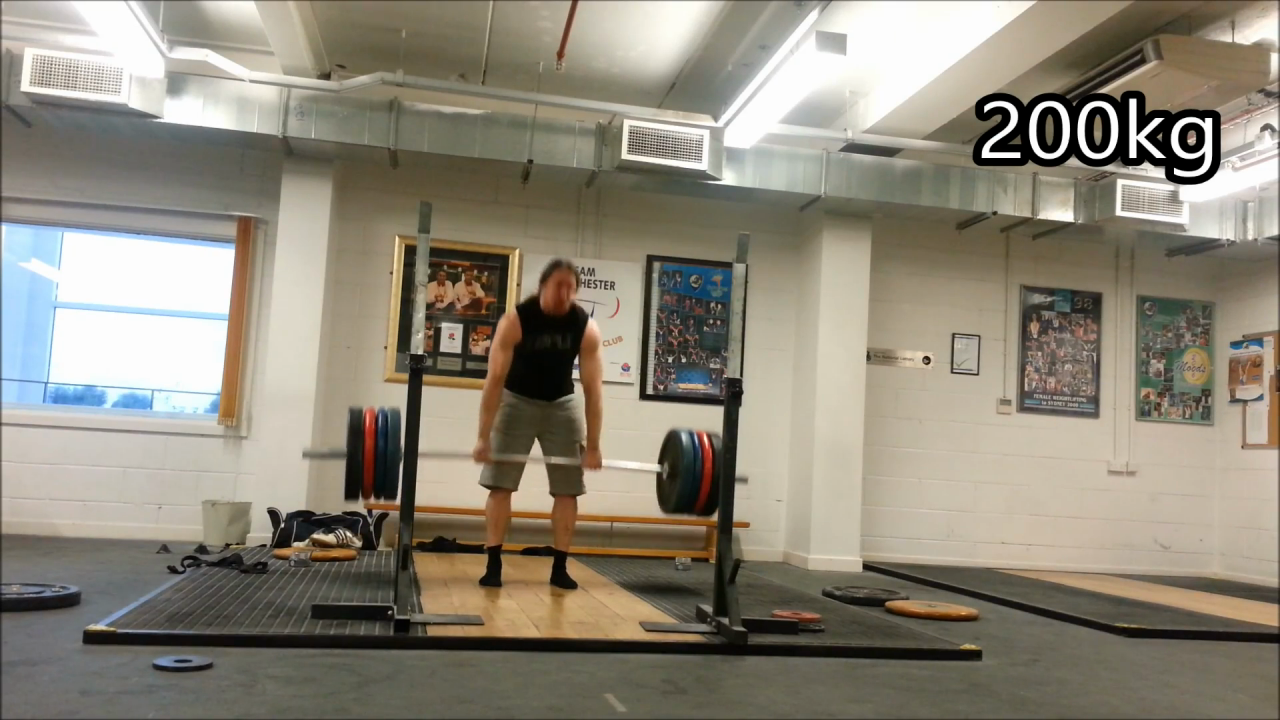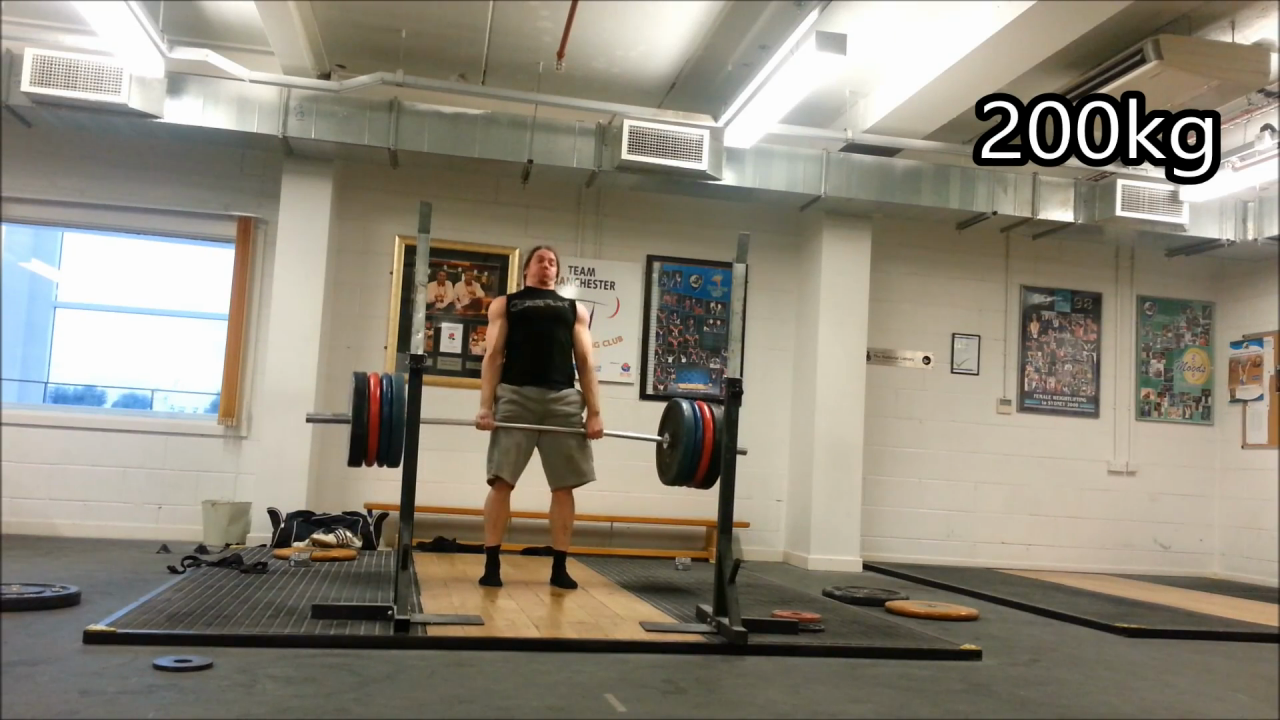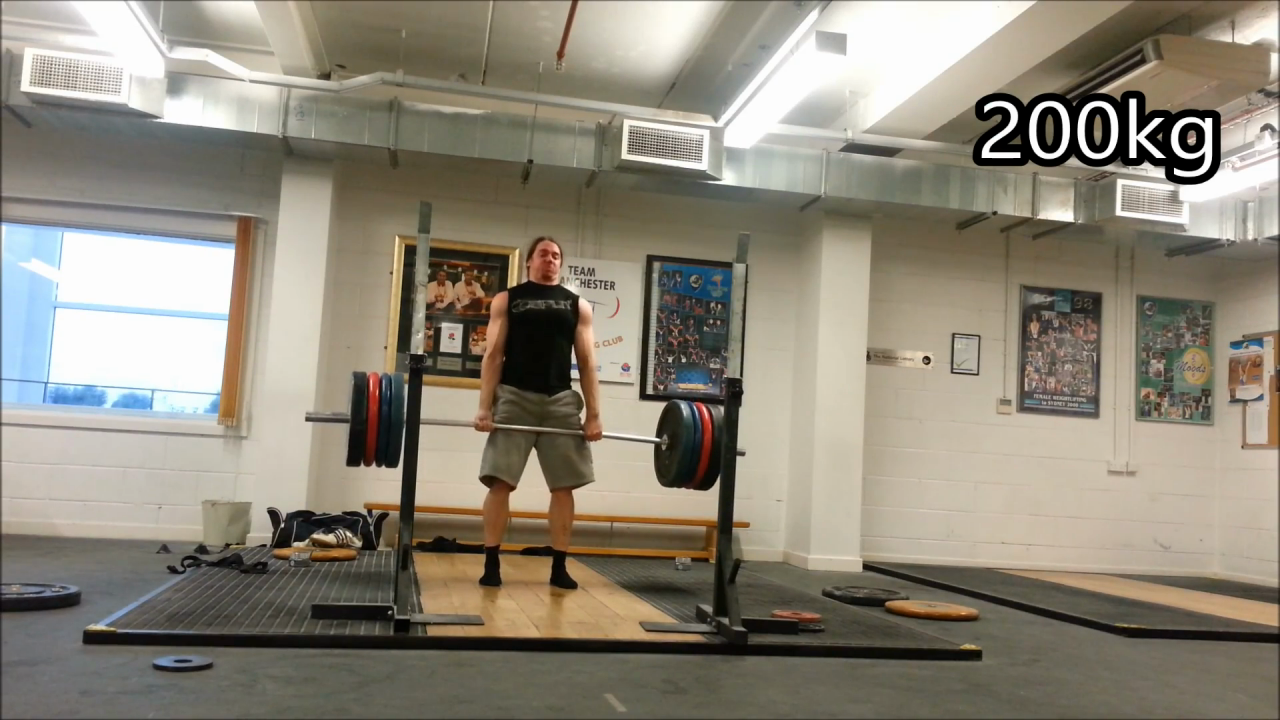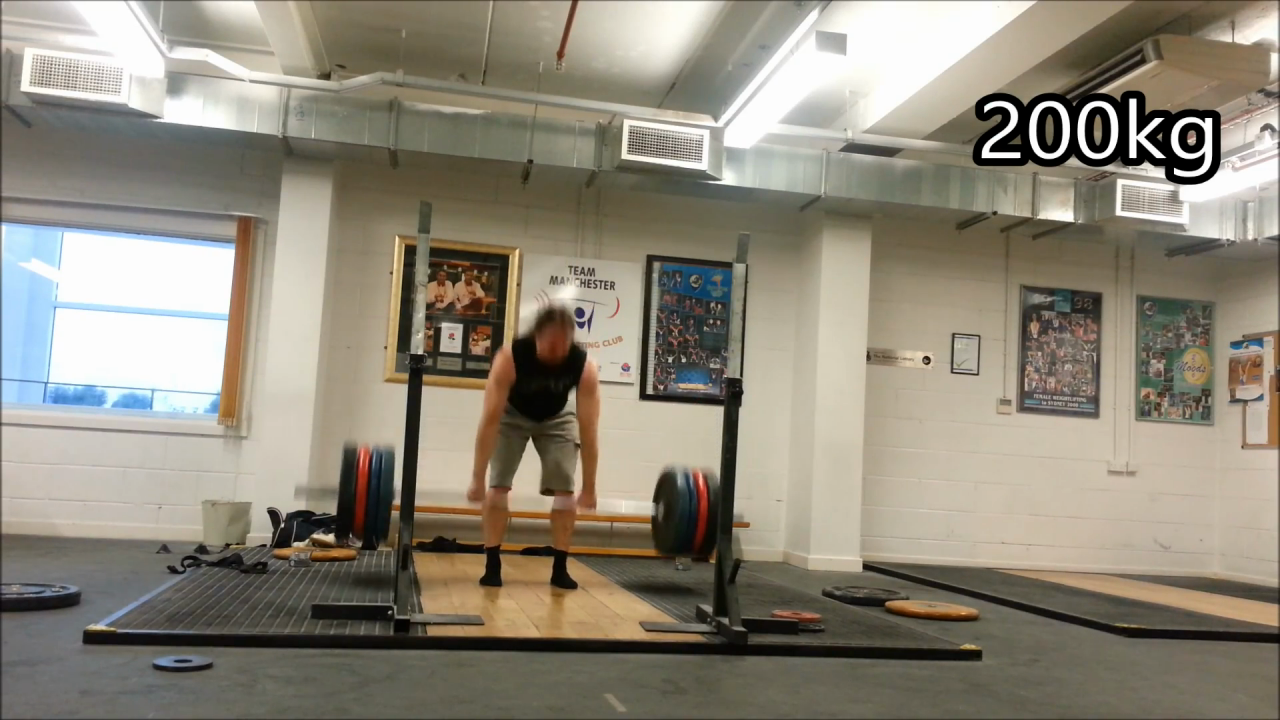
dt=0.4s
person 1, frame 1
left shoulder: (586, 328)
right shoulder: (515, 321)
left elbow: (593, 390)
right elbow: (495, 381)
left wrist: (592, 447)
right wrist: (483, 439)
left hip: (562, 404)
right hip: (517, 401)
left knee: (567, 490)
right knee: (500, 484)
left ankle: (560, 568)
right ankle: (493, 565)
person 1, frame 2
left shoulder: (574, 309)
right shoulder: (505, 304)
left elbow: (585, 361)
right elbow: (493, 356)
left wrist: (594, 412)
right wrist: (485, 405)
left hip: (564, 400)
right hip: (516, 396)
left knee: (564, 486)
right knee: (501, 481)
left ankle: (559, 568)
right ankle: (491, 565)
person 1, frame 3
left shoulder: (578, 305)
right shoulder: (507, 300)
left elbow: (587, 362)
right elbow: (493, 355)
left wrist: (593, 415)
right wrist: (485, 407)
left hip: (561, 402)
right hip: (514, 398)
left knee: (565, 486)
right knee: (499, 483)
left ankle: (559, 568)
right ankle: (491, 566)
person 1, frame 4
left shoulder: (584, 367)
right shoulder: (510, 358)
left elbow: (589, 432)
right elbow: (489, 421)
left wrist: (588, 489)
right wrist: (478, 480)
left hip: (556, 418)
right hip: (514, 414)
left knee: (565, 488)
right knee: (499, 484)
left ankle: (560, 569)
right ankle: (492, 566)
